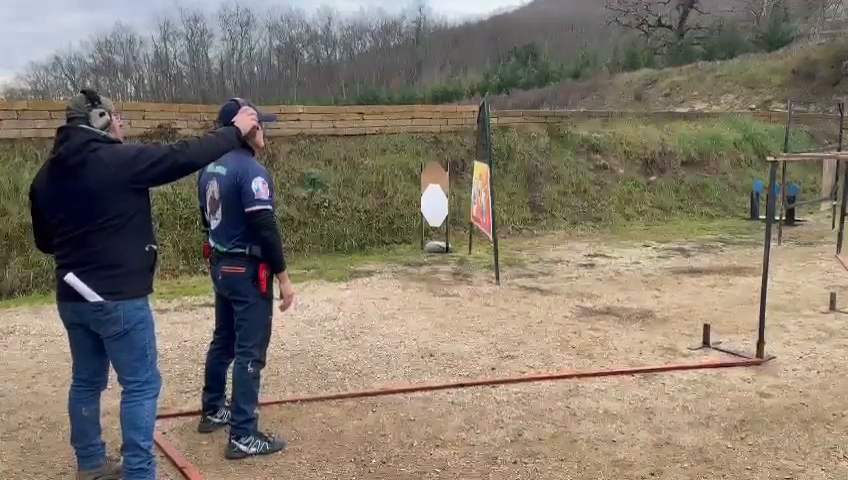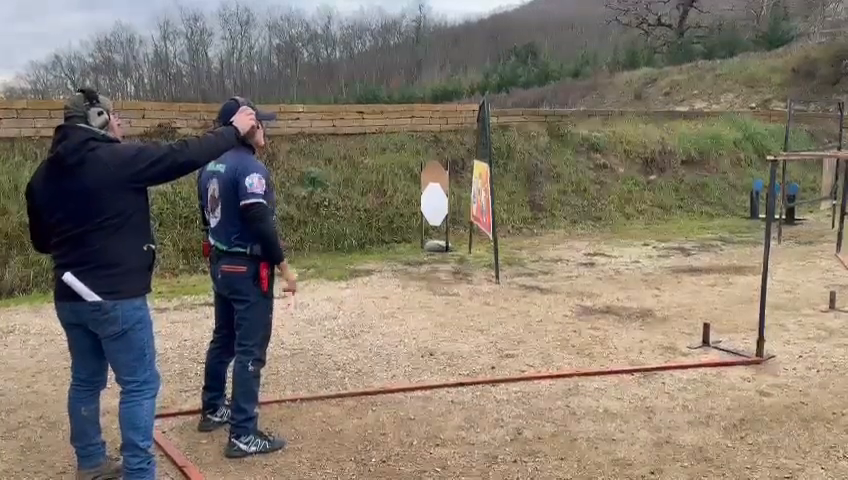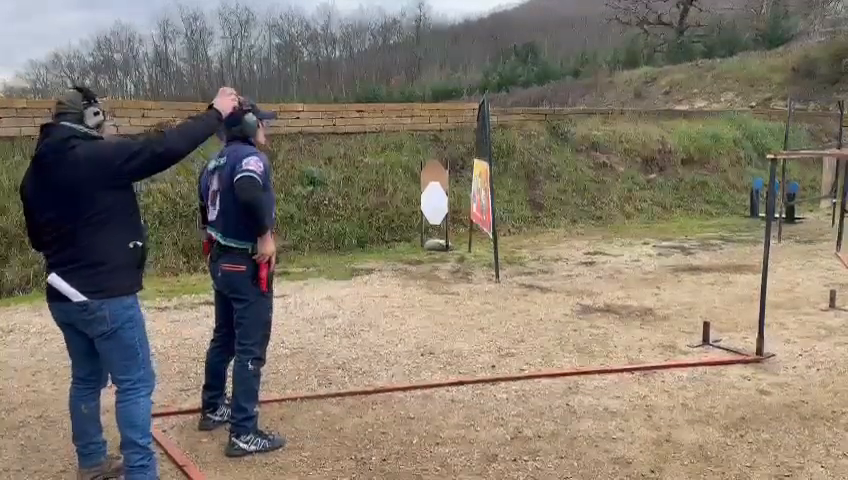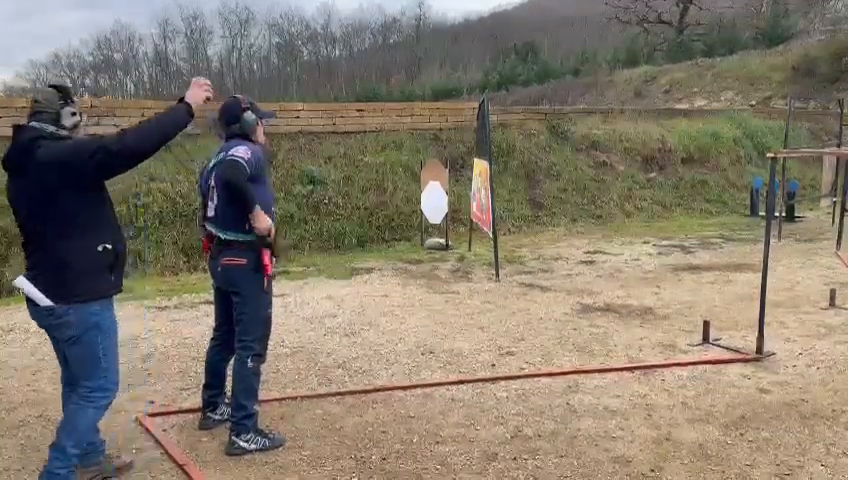
dt=0.3s
person 1, frame 1
left shoulder: (47, 174)
right shoulder: (118, 160)
left elbow: (44, 241)
right elbow: (186, 156)
right wrist: (236, 130)
left hip: (72, 296)
right hip: (118, 298)
left knee: (86, 381)
right knee: (141, 385)
person 1, frame 2
left shoulder: (44, 174)
right shoulder: (117, 161)
left elbow: (40, 240)
right elbow: (184, 156)
right wrist: (234, 130)
left hip: (70, 297)
right hip: (115, 298)
left knee: (85, 381)
right knee: (140, 385)
person 1, frame 3
left shoulder: (36, 171)
right shoulder: (99, 157)
left elbow: (38, 238)
right elbow: (165, 148)
right wrist: (216, 113)
left hip: (64, 296)
right hip: (106, 296)
left knee: (86, 378)
right knee: (135, 383)
person 1, frame 4
right shoulder: (63, 157)
right elbow: (129, 145)
right wrist: (186, 105)
left hip: (53, 294)
right hip: (80, 296)
left knee: (81, 383)
right knee: (99, 387)
person 2, frame 1
left shoulder: (210, 168)
right shoulder: (251, 170)
right elbow: (265, 228)
right wrist: (283, 277)
left hip: (221, 266)
right hip: (248, 270)
left knee: (223, 340)
right knee: (249, 352)
left ankle: (213, 411)
right ankle: (243, 436)
person 2, frame 2
left shoulder: (210, 167)
right shoulder: (249, 167)
right elbow: (260, 223)
right wrist: (284, 266)
left hip: (220, 264)
right hip: (247, 268)
left knee: (223, 339)
right knee: (249, 351)
left ankle: (213, 410)
right ankle: (243, 436)
person 2, frame 3
left shoulder: (213, 164)
right shoulder: (250, 156)
left elbow: (206, 215)
right elbow: (249, 194)
right wrist: (265, 236)
left hip: (220, 261)
right hip: (247, 266)
left knee: (223, 338)
right knee: (250, 350)
left ankle: (213, 408)
right ankle: (243, 434)
person 2, frame 4
left shoulder: (217, 159)
right shoulder: (247, 150)
right elbow: (231, 177)
right wrist: (256, 213)
left hip: (220, 257)
right hip: (246, 261)
left knee: (223, 336)
right knee: (250, 347)
left ankle: (213, 408)
right ankle: (243, 433)
